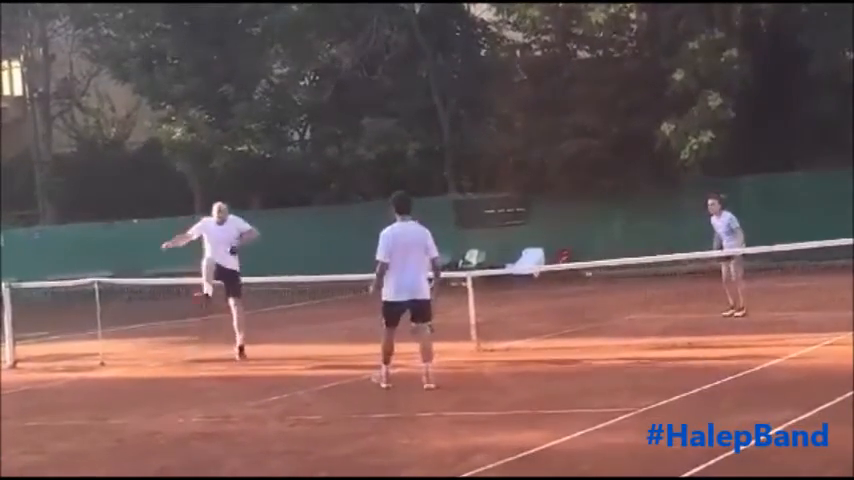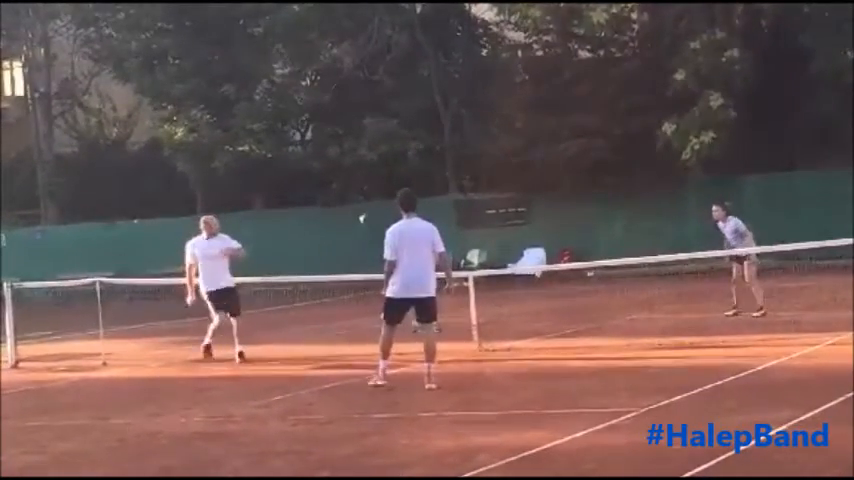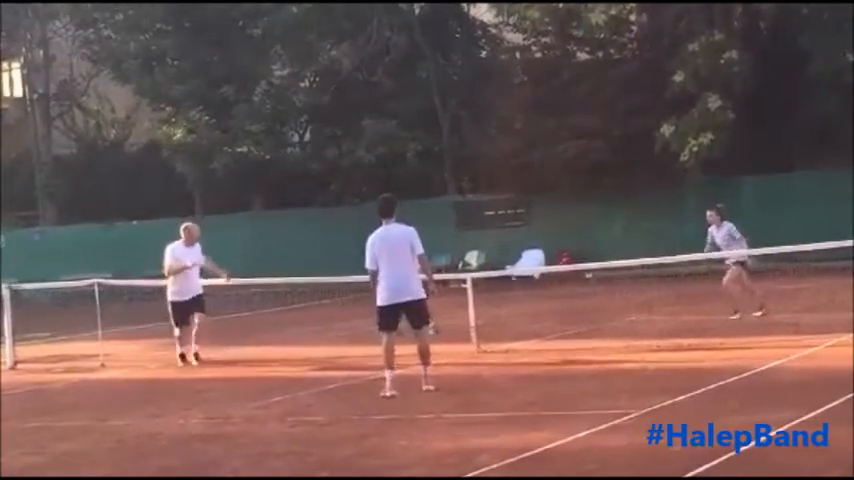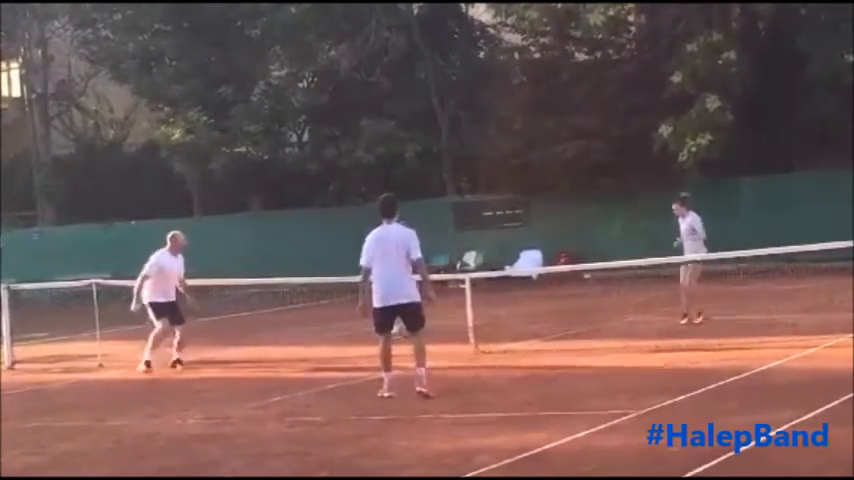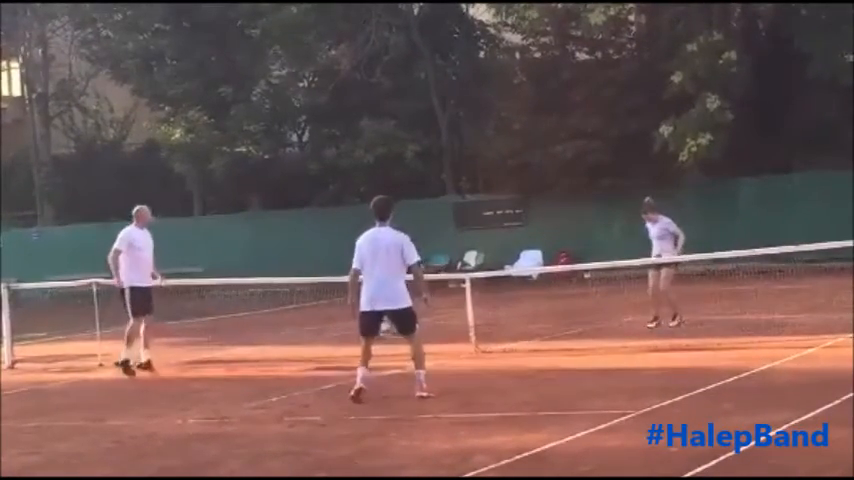
dt=0.4s
person 1, frame 1
left shoulder: (388, 233)
right shoulder: (423, 232)
left elbow: (383, 264)
right elbow: (435, 262)
left wrist: (376, 284)
right wrist: (436, 281)
left hip: (394, 292)
right hip: (420, 291)
left knee: (389, 332)
right knee: (423, 331)
left ankle: (384, 376)
right ankle: (428, 377)
person 1, frame 2
left shoulder: (394, 230)
right shoulder: (430, 228)
left elbow: (390, 263)
right elbow: (443, 257)
left wrist: (385, 285)
right wrist: (449, 278)
left hip: (399, 289)
right hip: (426, 289)
left knee: (388, 329)
right knee: (428, 330)
left ankle: (381, 373)
right ankle: (430, 377)
person 1, frame 3
left shoulder: (373, 239)
right shoulder: (409, 231)
left elbow: (372, 272)
right elbow: (422, 259)
left wrist: (376, 288)
right wrist: (431, 281)
left hip: (387, 295)
right hip: (413, 292)
left knee: (388, 337)
right knee: (421, 334)
left ankle: (389, 385)
right ankle: (427, 380)
person 1, frame 4
left shoulder: (372, 237)
right shoulder: (408, 234)
left elbow: (365, 271)
right elbow: (418, 263)
left wrist: (362, 298)
right wrist: (428, 288)
left hip: (381, 296)
right hip: (407, 295)
left knee: (385, 339)
right knee: (417, 336)
left ankle: (387, 385)
right ankle: (421, 381)
person 1, frame 5
left shoulder: (363, 240)
right shoulder: (401, 238)
left elbow: (355, 272)
right elbow: (415, 268)
left wrist: (351, 297)
right wrist: (424, 291)
left hip: (370, 301)
right hip: (398, 299)
left knee: (366, 342)
right knee: (414, 339)
left ankle: (360, 382)
right ankle: (421, 386)
person 2, frame 1
left shoulder: (234, 221)
right shoulder: (205, 223)
left elbow: (254, 233)
right elbow: (186, 237)
left wrist: (241, 241)
right wrist: (171, 243)
left hip: (231, 268)
right hip: (213, 265)
left knee: (236, 304)
right knee: (209, 261)
left ankle: (240, 343)
right ankle: (207, 293)
person 2, frame 2
left shoulder: (224, 239)
right shoulder: (193, 244)
left elbow: (242, 252)
right elbow: (190, 268)
left wrist: (232, 251)
right wrist: (191, 292)
left hip: (227, 285)
right hip: (210, 288)
left knee: (235, 319)
right knee: (219, 319)
left ankle: (238, 349)
right ankle: (207, 342)
person 2, frame 3
left shoulder: (196, 246)
right shoulder: (172, 249)
left elbow: (204, 261)
right elbow: (168, 272)
left wrist: (220, 272)
right wrist: (187, 266)
left hip: (195, 292)
right hip: (177, 295)
left knee: (199, 320)
right knee: (181, 328)
left ankle: (194, 350)
right ankle: (181, 352)
person 2, frame 4
left shoulder: (179, 259)
right shoulder: (158, 258)
left elbow: (180, 280)
right elbow: (142, 279)
left wrist: (187, 295)
right wrist: (135, 300)
left hip: (170, 299)
right hip: (154, 299)
left knee: (180, 330)
right knee: (163, 328)
left ankle: (176, 358)
right ankle: (146, 360)
person 2, frame 5
left shoulder: (147, 234)
right shoulder: (127, 233)
right elbow: (112, 256)
left wrist: (155, 273)
right wrist: (116, 277)
left hip: (146, 284)
right hip: (132, 285)
left knee: (147, 321)
right knee: (136, 320)
left ankle: (144, 360)
right ankle: (125, 359)
person 3, frame 1
left shoulder: (729, 217)
right shoulder: (713, 220)
left elbow: (740, 233)
left wrist: (738, 250)
right wrist: (715, 250)
right hip: (725, 251)
left knee: (736, 279)
right knee: (726, 280)
left ankle: (742, 307)
right ankle: (733, 306)
person 3, frame 2
left shoulder: (734, 222)
right shoulder: (720, 225)
left elbow: (748, 235)
left wrist: (752, 253)
right hip: (737, 253)
left knee: (750, 280)
right knee: (734, 280)
left ankle: (761, 307)
right ankle: (735, 307)
person 3, frame 3
left shoulder: (729, 227)
right shoulder: (711, 230)
left elbow: (742, 241)
right elbow: (710, 245)
left hip: (739, 259)
right hip: (730, 260)
left knee: (726, 283)
right knee: (746, 286)
left ankle: (737, 310)
right ankle: (761, 307)
person 3, frame 4
left shoulder: (694, 218)
right shoulder: (681, 219)
left elbow: (702, 235)
left wrist: (683, 240)
right wrist: (680, 241)
left hip: (696, 255)
right hip: (687, 255)
left knee: (689, 284)
right knee: (683, 285)
left ankle: (699, 312)
right ankle: (686, 314)
person 3, frame 5
left shoulder: (666, 222)
right shoulder: (648, 225)
left elbow: (681, 235)
left wrist: (678, 249)
right hip: (656, 258)
left knee: (664, 288)
right knee: (652, 289)
left ankle: (677, 315)
right ankle: (656, 318)
